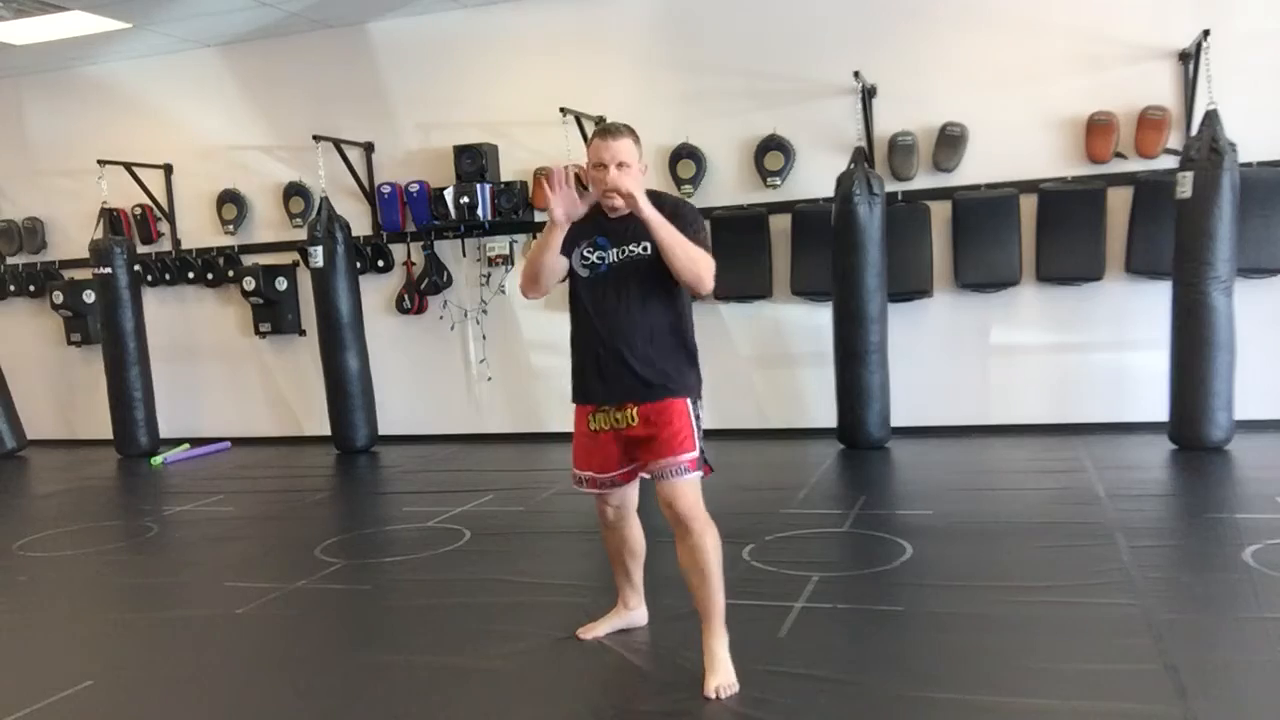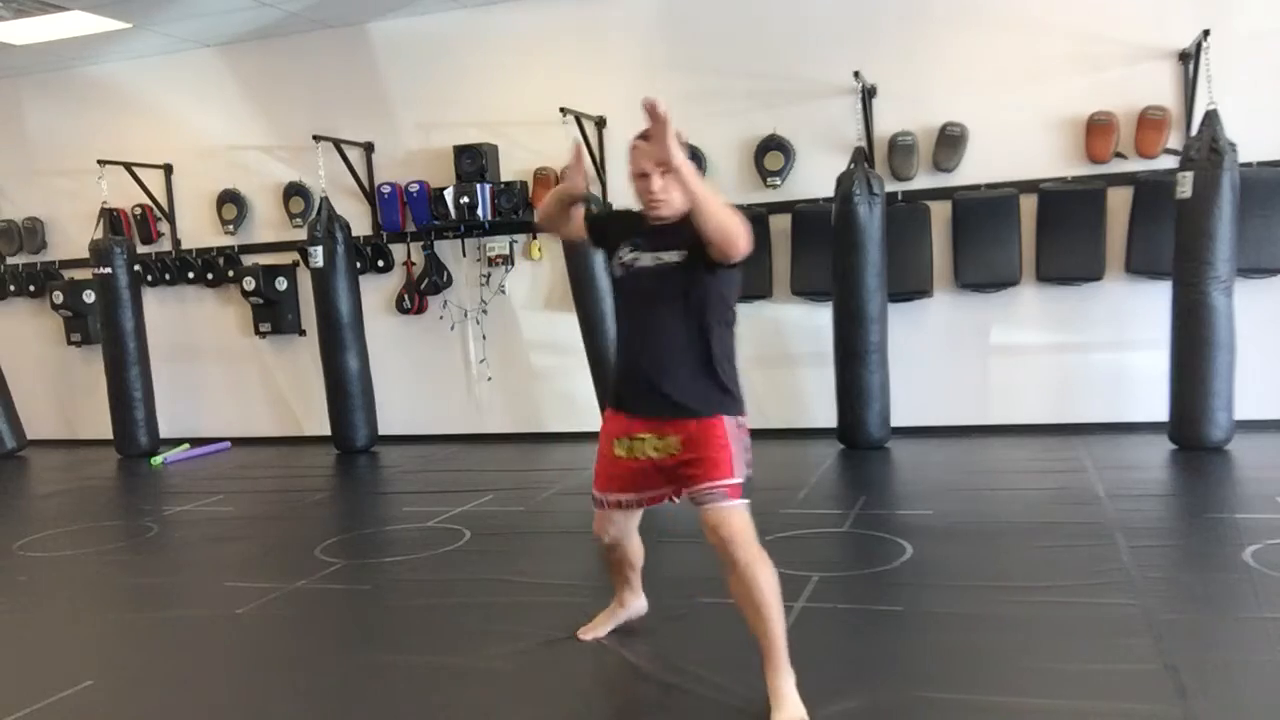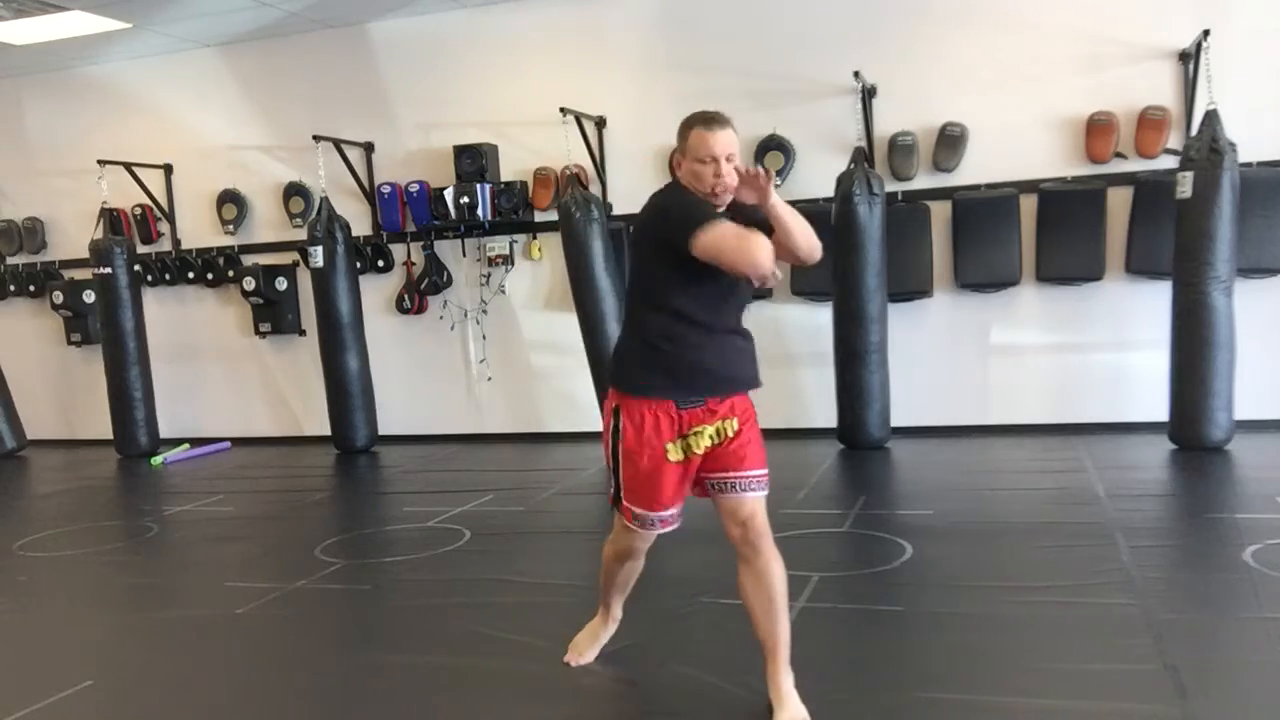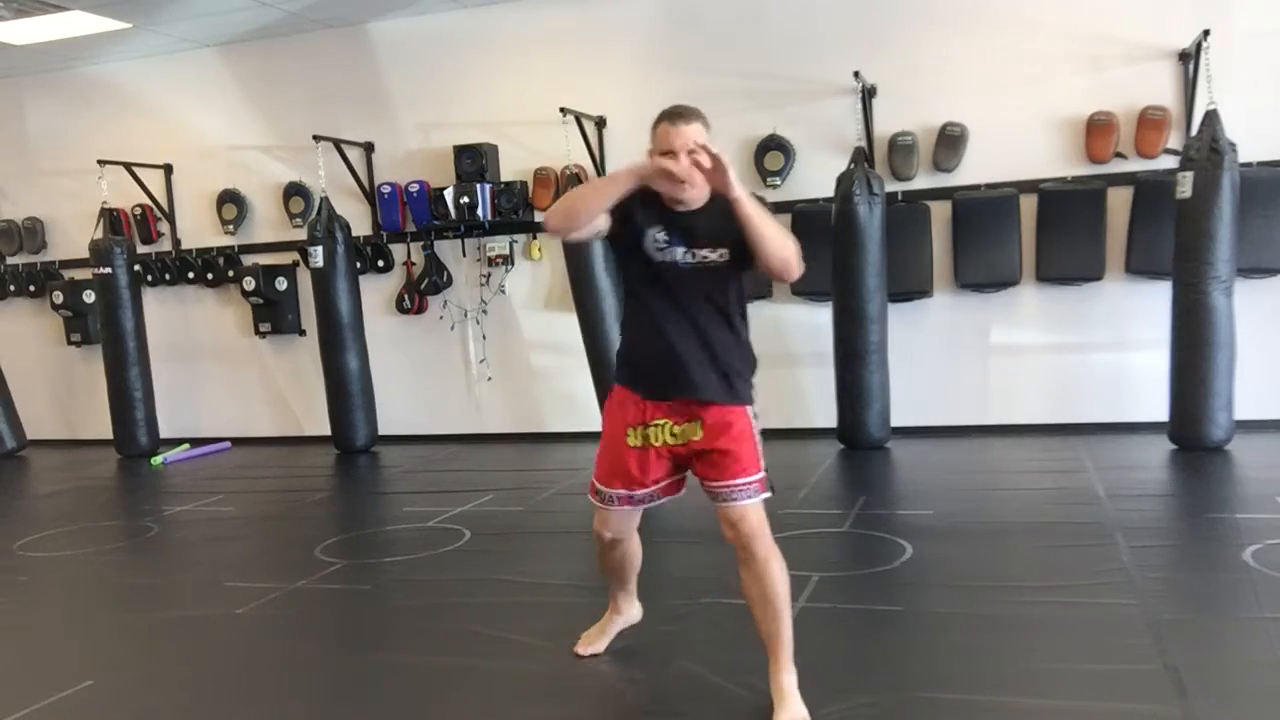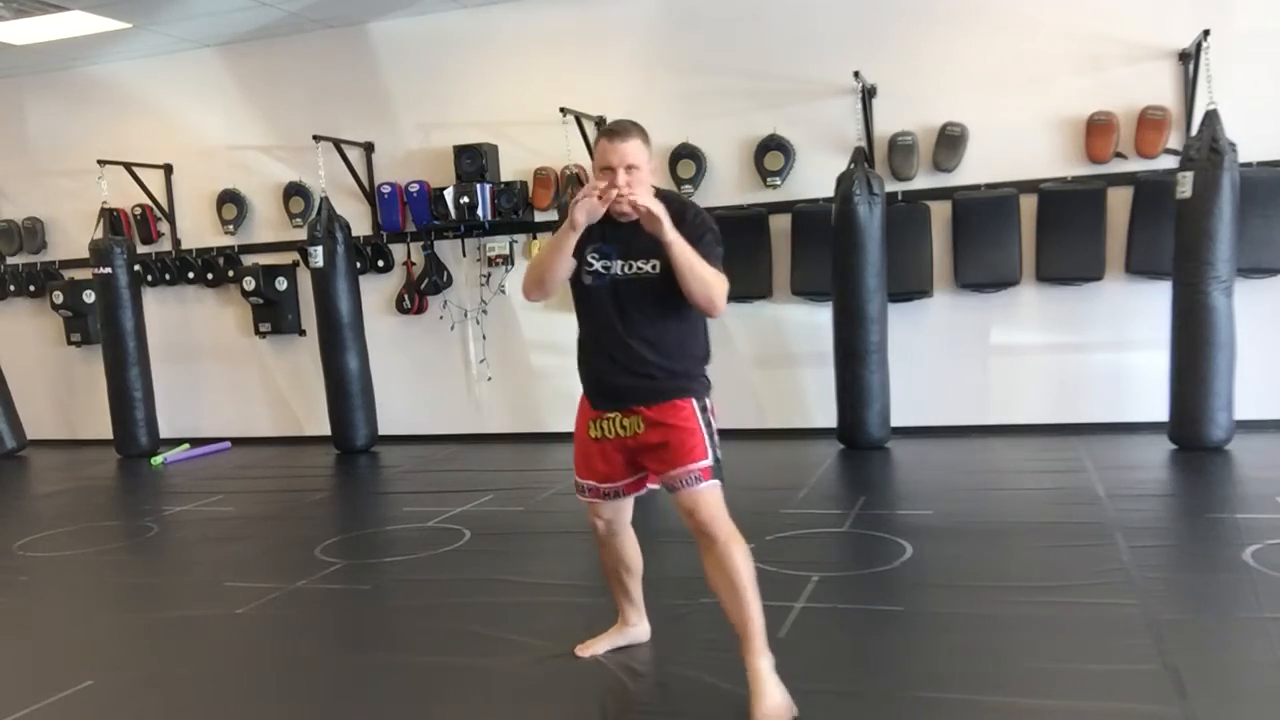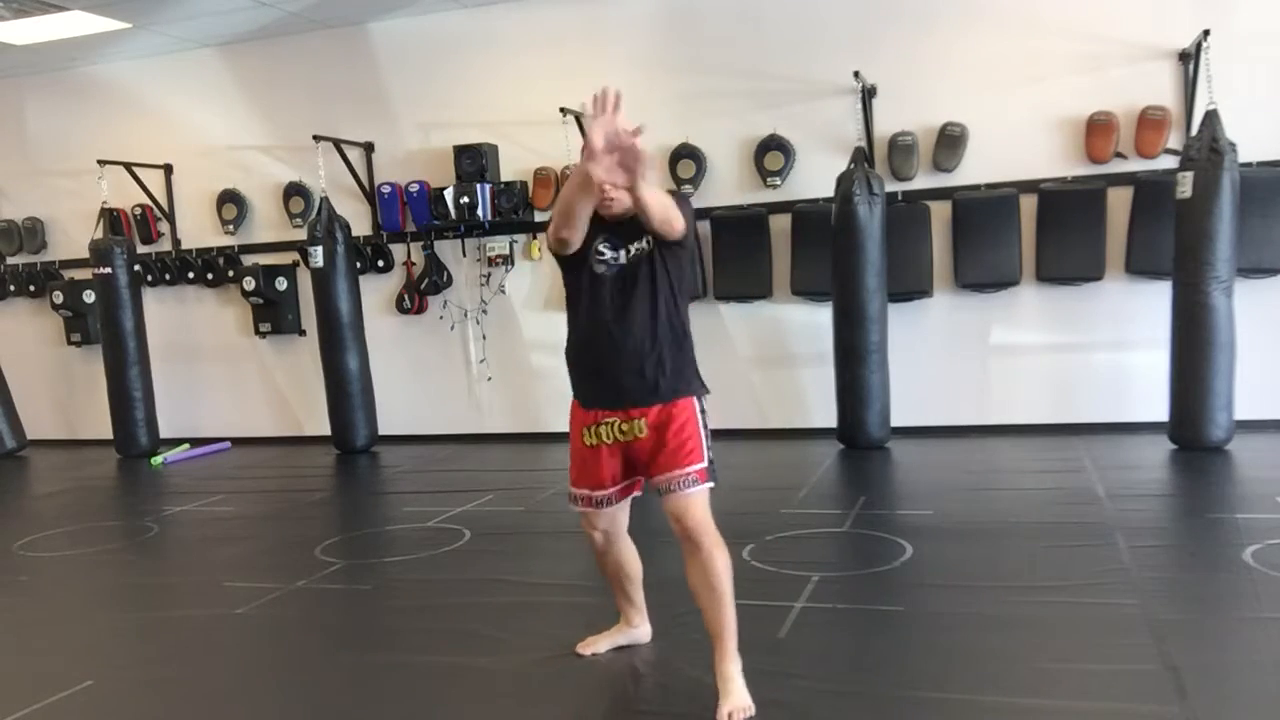
dt=0.3s
person 1, frame 1
left shoulder: (672, 212)
right shoulder: (577, 227)
left elbow: (703, 281)
right elbow: (532, 287)
left wrist: (643, 209)
right wrist: (557, 221)
left hip: (664, 391)
right hip: (598, 397)
left knee: (684, 508)
right knee: (613, 507)
left ankle: (716, 642)
right ankle: (631, 605)
person 1, frame 2
left shoulder: (714, 227)
right shoulder: (621, 229)
left elbow: (733, 247)
right elbow: (551, 223)
left wrist: (677, 164)
right wrist: (569, 189)
left hip: (706, 414)
right hip: (633, 415)
left knee: (732, 539)
right knee: (609, 527)
right ankle: (630, 599)
person 1, frame 3
left shoulder: (739, 211)
right shoulder: (672, 208)
left elbow: (809, 252)
right elbow: (752, 256)
left wrist: (768, 202)
right wrist: (758, 254)
left hip: (725, 400)
right hip: (651, 404)
left knee: (752, 531)
right knee: (635, 535)
right ankle: (606, 615)
person 1, frame 4
left shoulder: (735, 210)
right shoulder: (635, 207)
left elbow: (788, 268)
right elbow: (560, 224)
left wrist: (734, 190)
right wrist: (628, 177)
left hip: (719, 400)
right hip: (640, 397)
left knee: (748, 532)
right knee: (610, 525)
right ankle: (623, 606)
person 1, frame 5
left shoulder: (688, 218)
right shoulder: (586, 225)
left elbow: (713, 302)
right elbow: (536, 289)
left wrist: (666, 231)
right wrist: (574, 226)
left hip: (674, 396)
right hip: (603, 401)
left knee: (708, 518)
right knee: (605, 519)
left ankle: (761, 665)
right ankle: (632, 621)
person 1, frame 6
left shoulder: (659, 213)
right shoulder: (577, 232)
left elbow: (670, 223)
right elbow: (563, 229)
left wrist: (634, 171)
right wrist: (592, 155)
left hip: (670, 399)
right hip: (598, 409)
left knee: (693, 526)
right knee: (601, 525)
left ankle: (728, 664)
right ankle: (634, 622)
